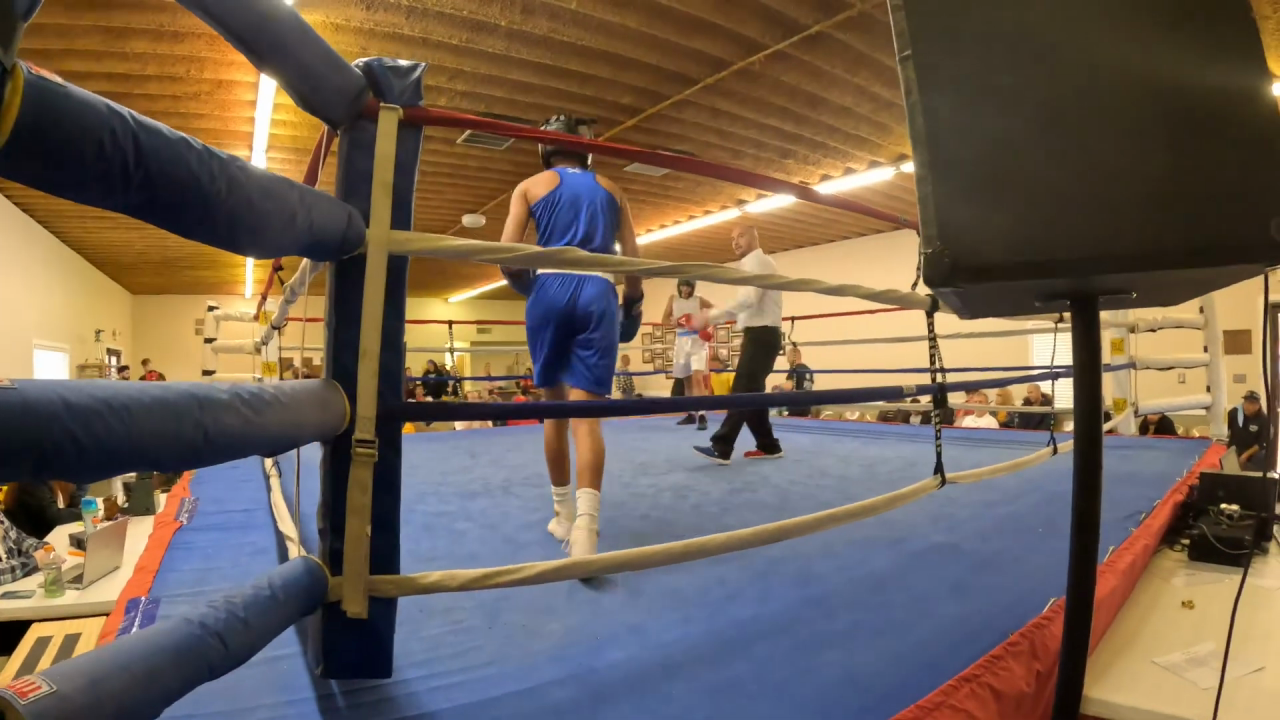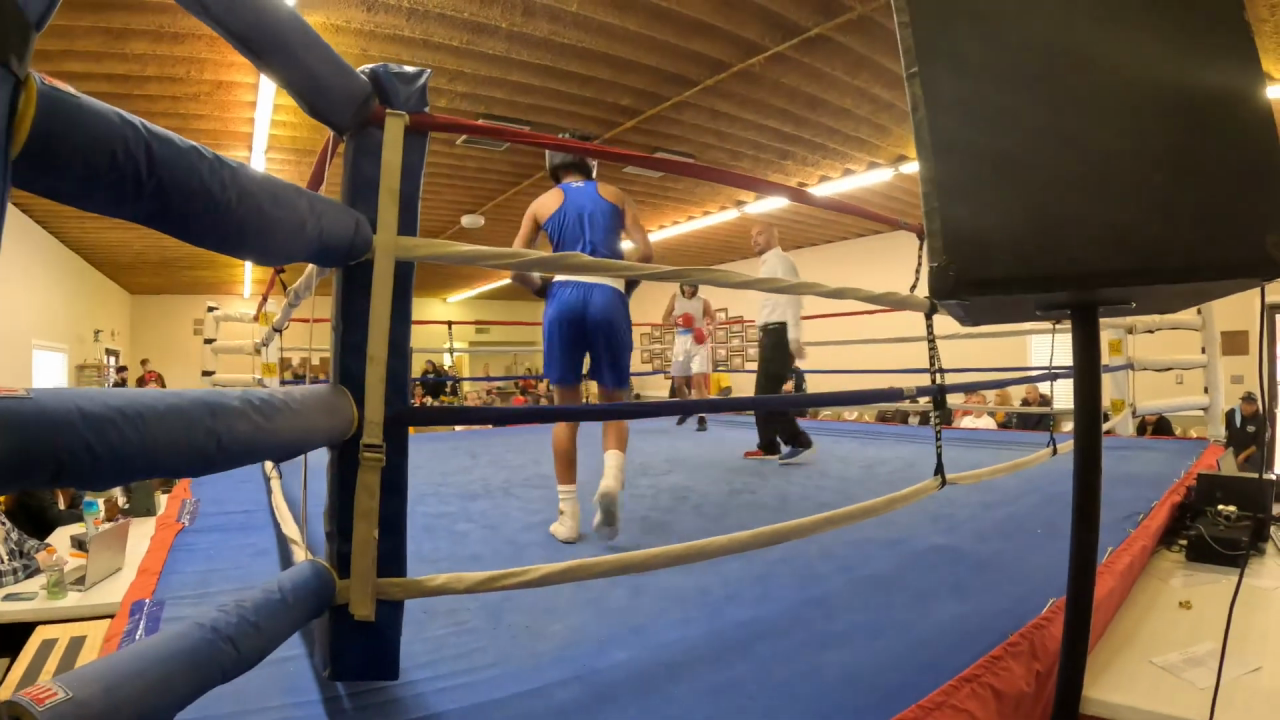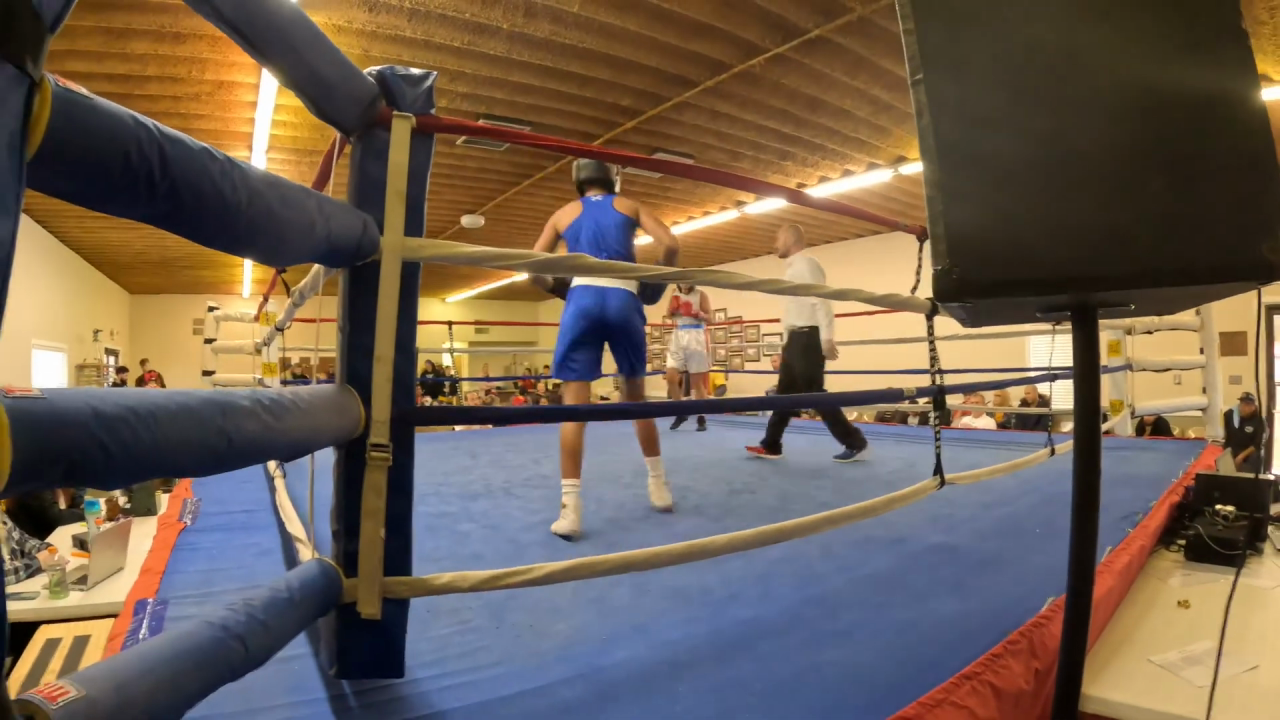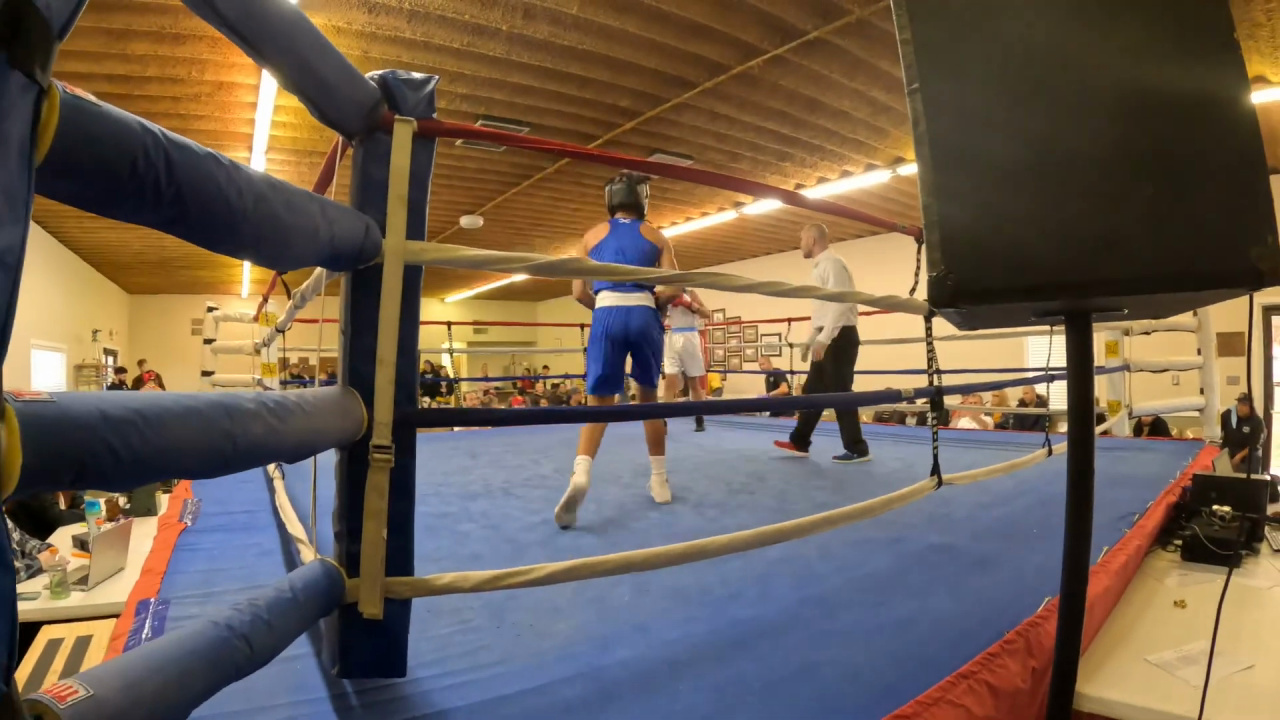
dt=0.2s
person 1, frame 1
left shoulder: (530, 187)
right shoulder: (610, 189)
right elbow: (632, 257)
left wrist: (524, 284)
right wrist: (632, 303)
left hip: (551, 290)
right hip: (598, 293)
left knee: (555, 409)
right knee: (586, 414)
left ankle: (564, 514)
right ankle: (584, 530)
person 1, frame 2
left shoulder: (542, 204)
right shoulder: (614, 195)
left elbow: (517, 270)
right elbow: (645, 253)
left wrist: (542, 288)
right wrist: (625, 283)
left hip: (565, 296)
right hip: (609, 298)
left knee: (566, 409)
right knee: (613, 404)
left ankle: (567, 514)
right ankle: (611, 480)
person 1, frame 3
left shoulder: (564, 215)
right shoulder: (630, 207)
right elbow: (670, 244)
left wrist: (558, 286)
left hip: (582, 300)
right hip: (623, 300)
left knee: (574, 406)
right knee: (635, 397)
left ankle: (570, 509)
right ankle: (658, 486)
person 1, frame 4
left shoulder: (593, 235)
right shoulder: (655, 235)
left elbow: (579, 294)
right elbow: (675, 289)
left hip: (608, 317)
right hip: (644, 316)
left knee: (598, 409)
right knee: (648, 401)
left ankle: (580, 477)
right ankle: (659, 482)
person 2, frame 1
left shoulder: (759, 262)
right shoulder: (751, 265)
left elbow: (748, 299)
right elbow: (743, 303)
left wrist: (712, 316)
right wrist: (712, 317)
left hip: (762, 335)
right hip: (757, 336)
left knee: (742, 392)
right knee: (752, 394)
left ankle: (721, 447)
right ankle: (768, 446)
person 2, frame 2
left shoulder: (779, 261)
right shoulder: (768, 264)
left elbow: (791, 298)
left wrist: (794, 337)
left hip: (778, 332)
right hip: (771, 333)
left knee: (767, 392)
right knee: (768, 392)
left ankle: (799, 442)
right ankle: (767, 447)
person 2, frame 3
left shoulder: (806, 264)
right shoulder: (794, 267)
left elbow: (820, 301)
left wrist: (827, 337)
left hip: (807, 337)
right hip: (797, 338)
left knee: (813, 393)
right knee: (785, 392)
left ankle: (854, 442)
right ankle: (770, 445)
person 2, frame 4
left shoulder: (832, 264)
right shoulder: (821, 266)
left elbow: (838, 305)
left wrist: (823, 339)
right wrist: (812, 339)
left hip: (840, 337)
right hip: (827, 339)
left knee: (839, 393)
right knee: (813, 391)
left ankle: (857, 449)
right ankle: (799, 442)
person 3, frame 1
left shoulder: (699, 300)
right shoulder: (673, 299)
right elbow: (664, 320)
right wrist: (676, 322)
left hip: (698, 341)
right hip: (681, 343)
left knee: (697, 378)
right knee: (687, 382)
left ankle: (702, 416)
right ankle: (691, 414)
person 3, frame 2
left shoulder: (703, 302)
right shoulder: (675, 298)
left elbow: (713, 320)
right elbow: (665, 319)
left wrist: (709, 329)
right wrist: (675, 321)
left hip: (698, 343)
right hip: (681, 342)
left knee: (698, 381)
right knee: (678, 383)
left ankle: (702, 418)
person 3, frame 3
left shoulder: (701, 294)
right shoulder: (675, 293)
left elbow: (709, 317)
right elbow: (669, 313)
left wrist: (697, 313)
right wrist: (672, 309)
left hip: (697, 337)
right hip: (678, 336)
left knee: (697, 381)
right knee: (670, 377)
left ankle: (701, 418)
right ankle: (680, 413)
person 3, frame 4
left shoulder: (690, 294)
left elbow: (707, 313)
left wrist: (690, 304)
left hip: (690, 339)
right hip: (672, 339)
left knee: (694, 383)
right knee: (669, 383)
left ankle: (699, 418)
